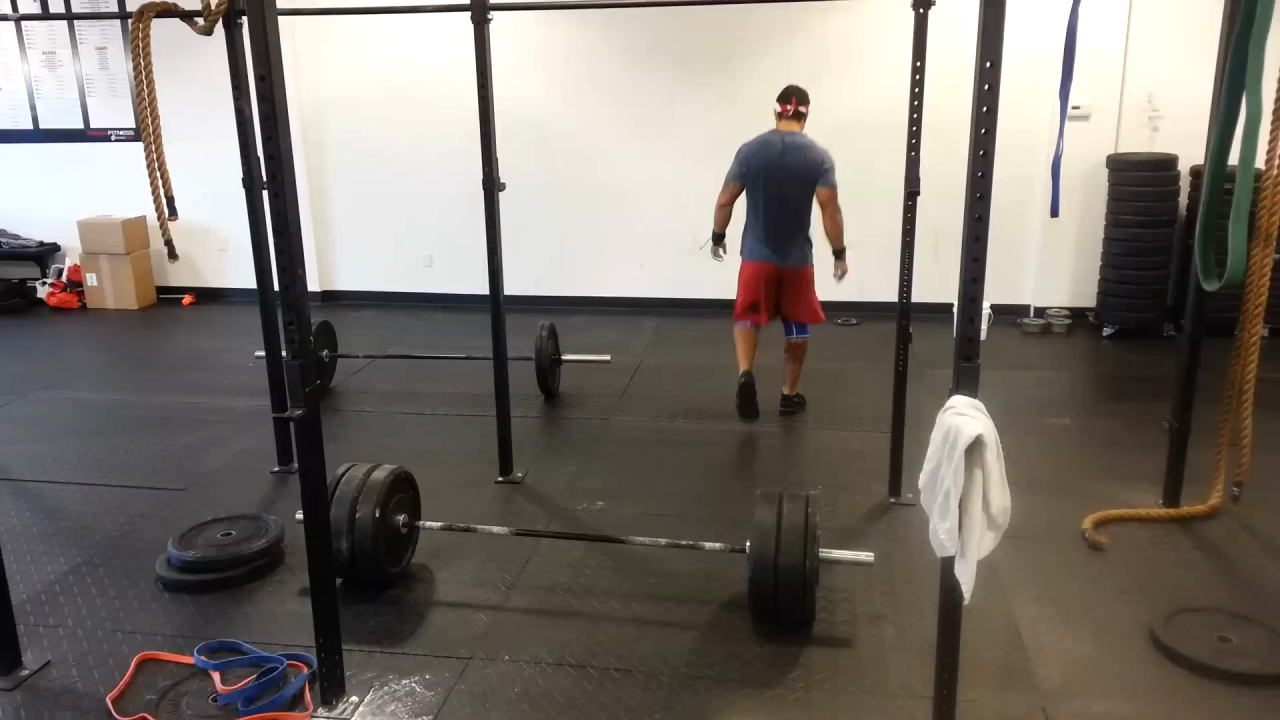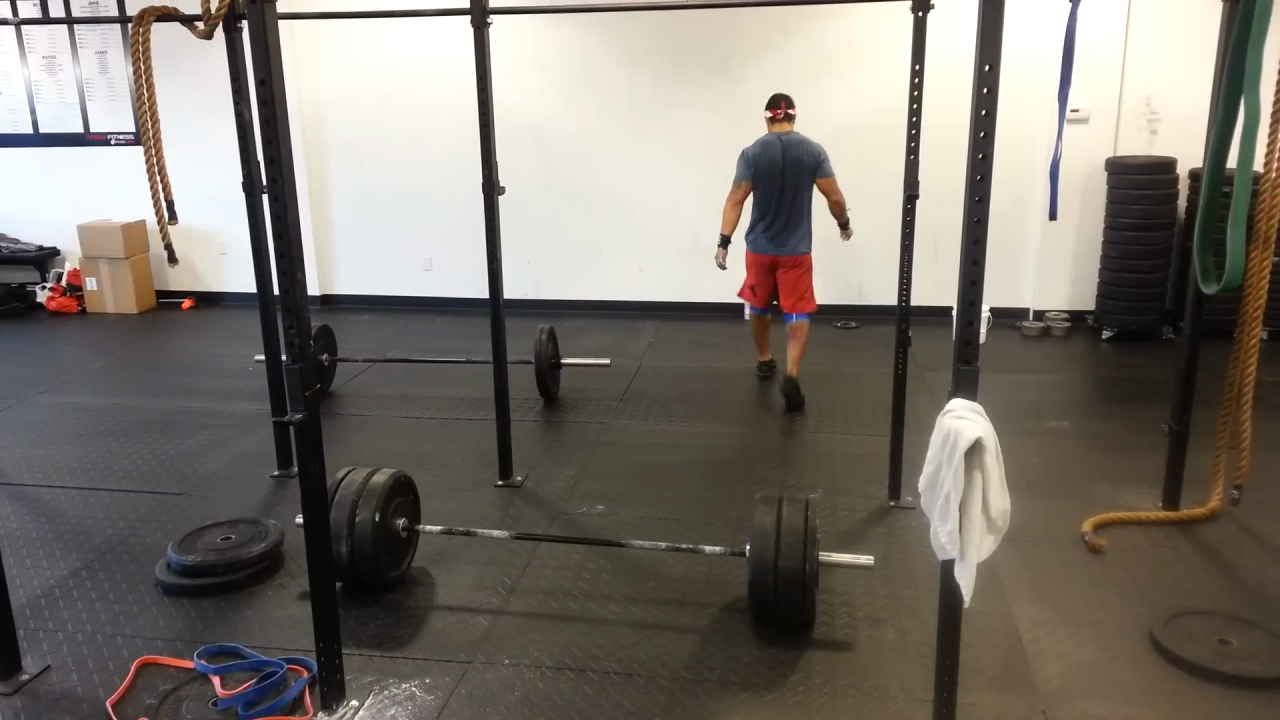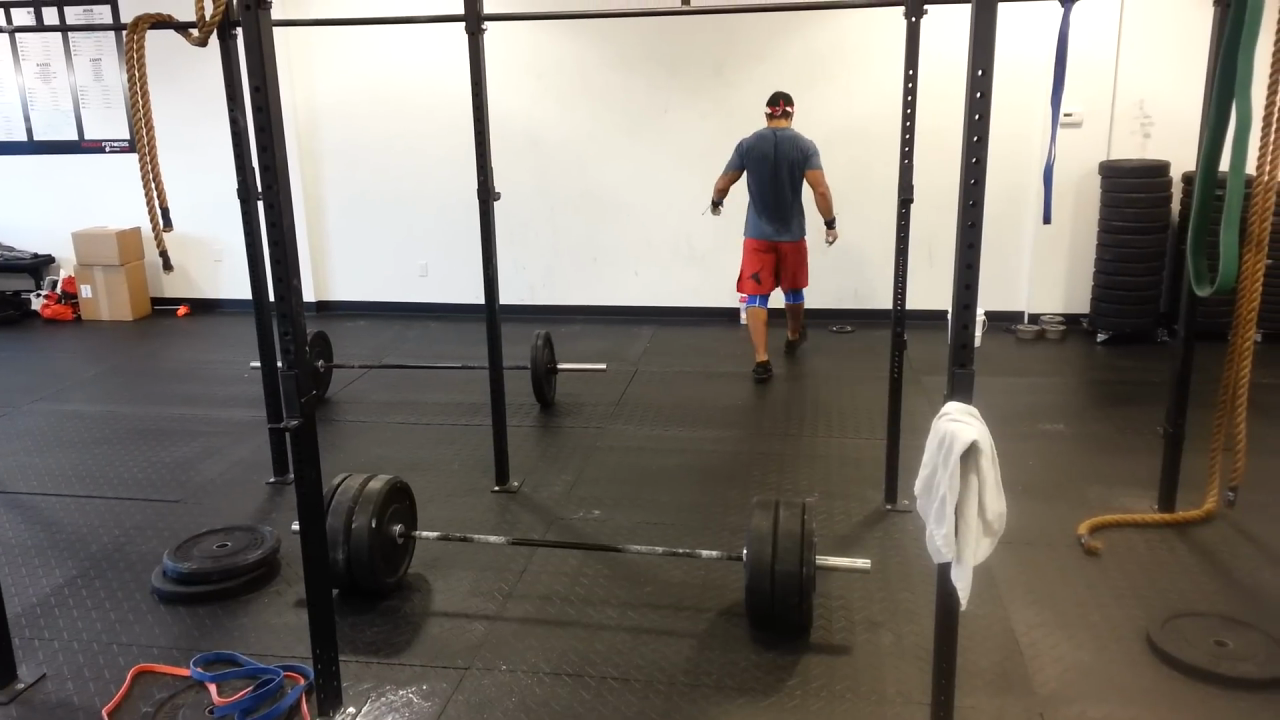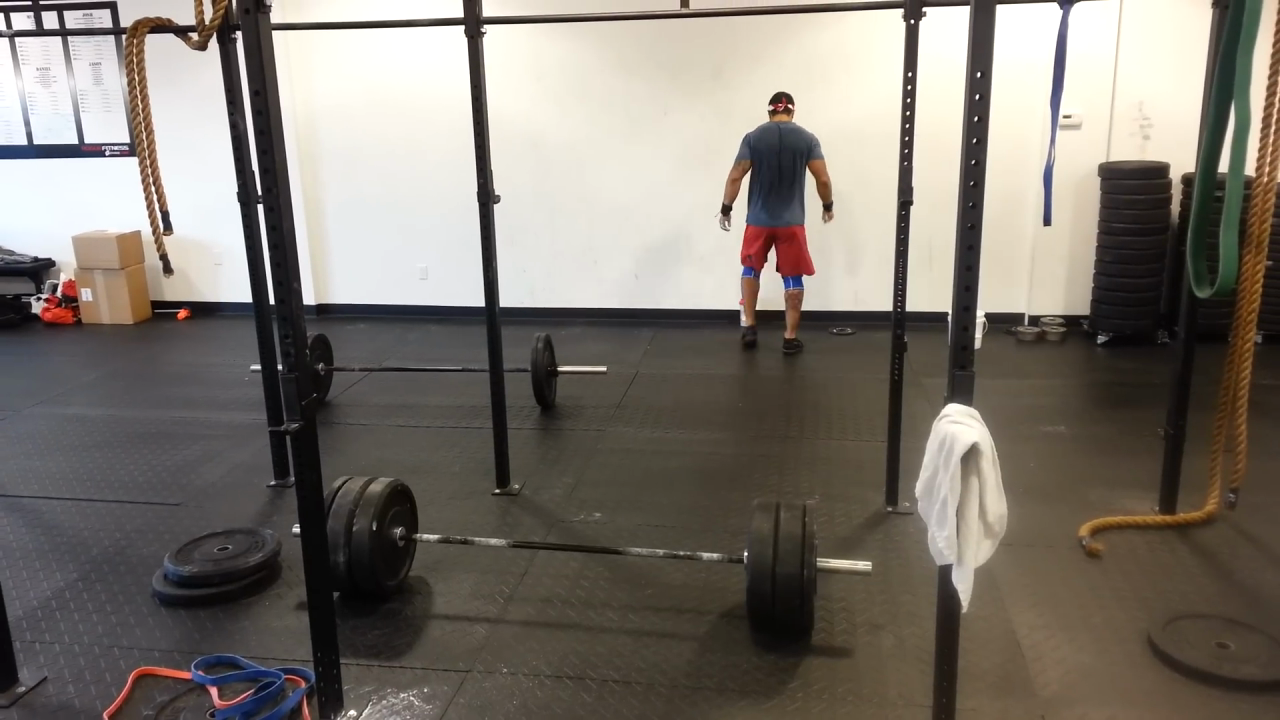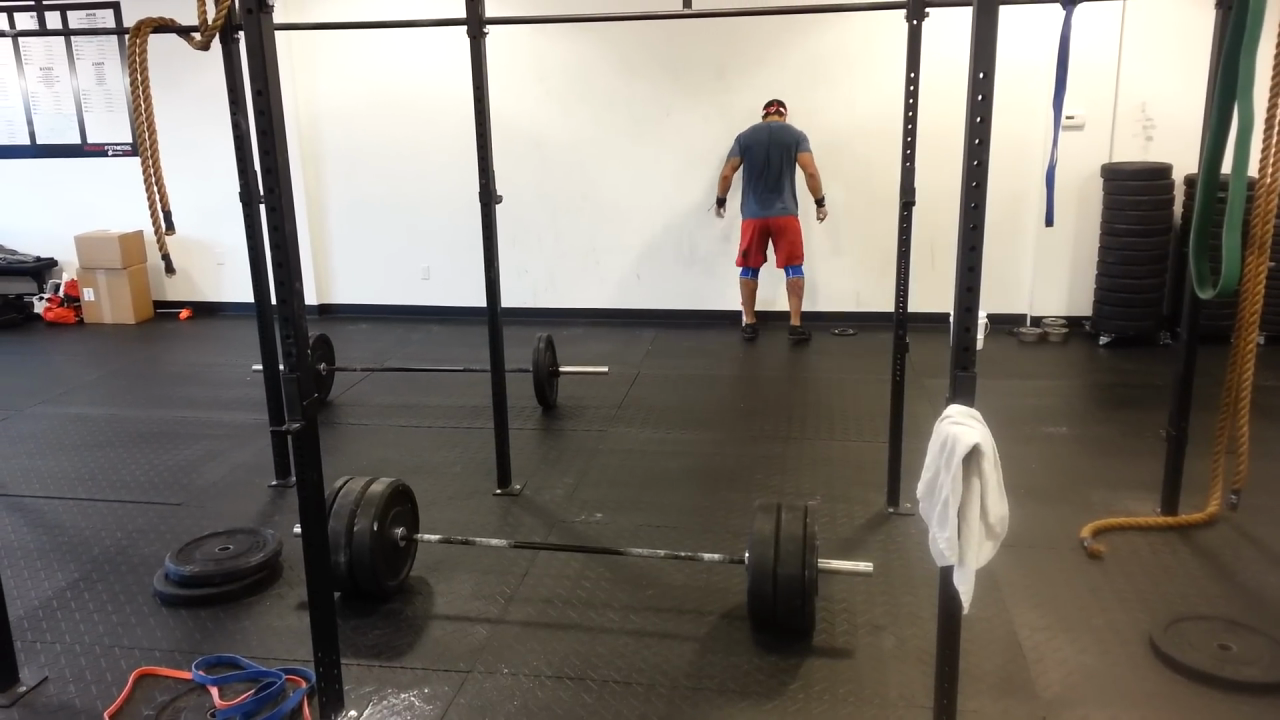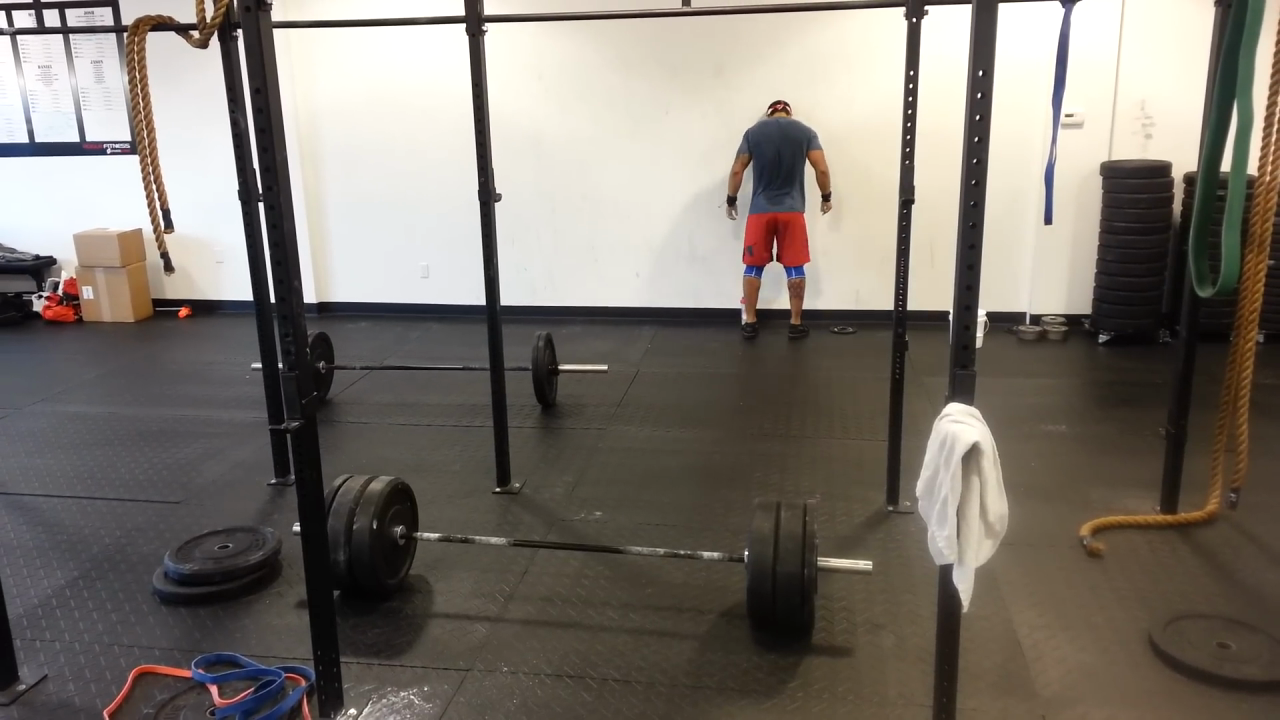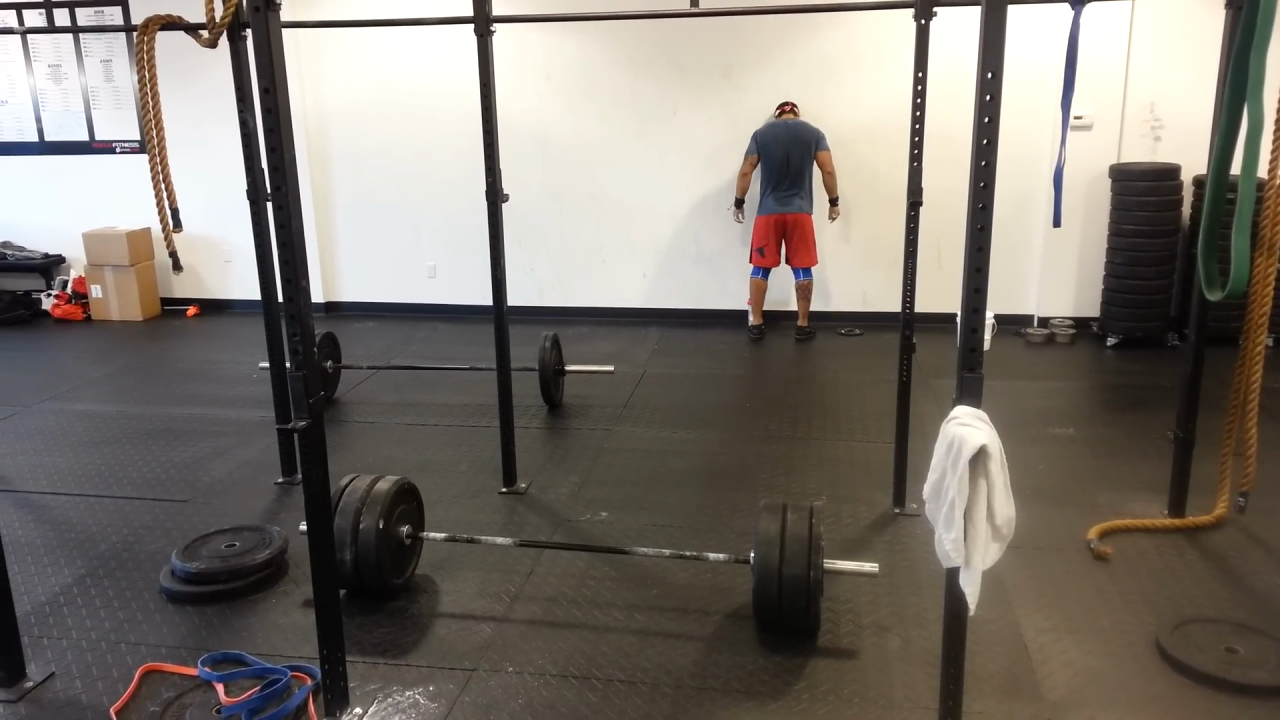
dt=0.4s
person 1, frame 1
left shoulder: (750, 150)
right shoulder: (818, 156)
left elbow: (725, 201)
right elbow: (830, 211)
left wrist: (717, 238)
right wrist: (839, 253)
left hip: (756, 255)
right hip: (797, 258)
left knee: (747, 319)
right knee: (797, 325)
left ankle: (745, 375)
right ankle: (790, 394)
person 1, frame 2
left shoulder: (752, 153)
right shoulder: (813, 150)
left elbow: (735, 200)
right elbow: (834, 197)
left wrist: (723, 242)
right wrist: (844, 225)
left hip: (759, 246)
right hip: (796, 248)
left knee: (760, 305)
right knee: (798, 312)
left ankle: (764, 361)
right ankle: (790, 372)
person 1, frame 3
left shoulder: (748, 145)
right shoulder: (805, 146)
left elbow: (723, 184)
right elbow: (820, 189)
left wrist: (716, 202)
right wrist: (830, 224)
left hip: (758, 234)
right hip: (792, 233)
left knee: (757, 296)
right knee: (793, 290)
left ankle: (762, 361)
right ankle: (793, 337)
person 1, frame 4
left shoulder: (753, 137)
right shoulder: (807, 139)
left elbow: (736, 176)
right elbow: (823, 179)
left wrist: (725, 209)
right wrist: (828, 206)
left hip: (759, 220)
right hip: (792, 222)
left knee: (750, 270)
right knee: (793, 278)
left ankle: (750, 326)
right ankle: (790, 337)
person 1, frame 5
left shoulder: (745, 136)
right shoulder: (796, 135)
left elbow: (726, 174)
right elbow: (811, 171)
left wrist: (720, 202)
right wrist: (820, 203)
left hip: (753, 214)
right hip: (785, 213)
left knee: (750, 267)
right knee: (793, 267)
left ankle: (750, 323)
right ankle: (796, 325)
person 1, frame 6
left shoulder: (753, 132)
right shoulder: (805, 132)
left elbow: (737, 170)
right elbow: (822, 169)
left wrist: (731, 201)
right wrist: (826, 197)
left hip: (760, 210)
right hip: (792, 210)
left knee: (753, 265)
right knee: (794, 267)
left ankle: (750, 322)
right ankle: (796, 324)
person 1, frame 7
left shoulder: (761, 134)
right shoulder: (814, 133)
left elbow: (746, 171)
right elbow: (828, 171)
left wrist: (738, 203)
right wrist: (833, 202)
left hip: (768, 212)
right hip: (800, 212)
left knee: (760, 267)
right knee: (803, 268)
left ankle: (756, 324)
right ankle: (802, 326)
